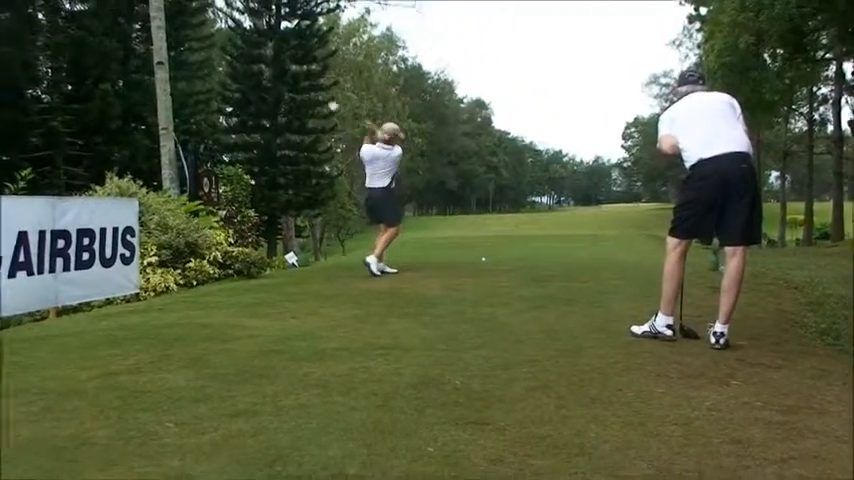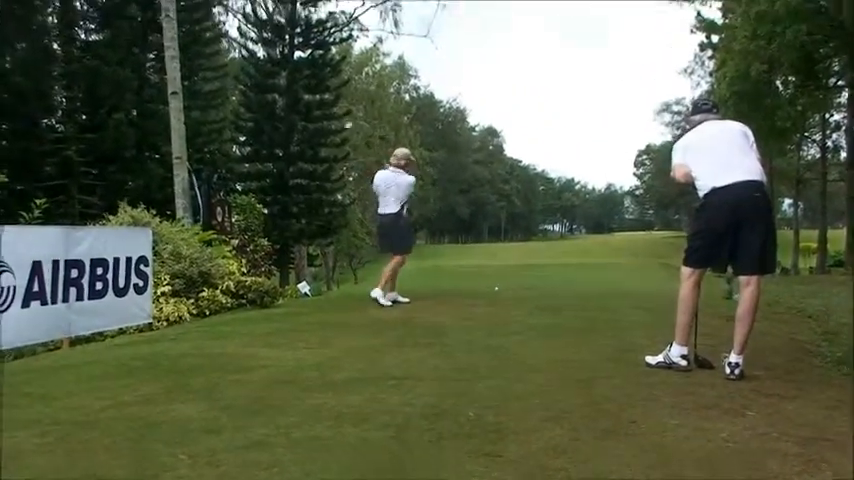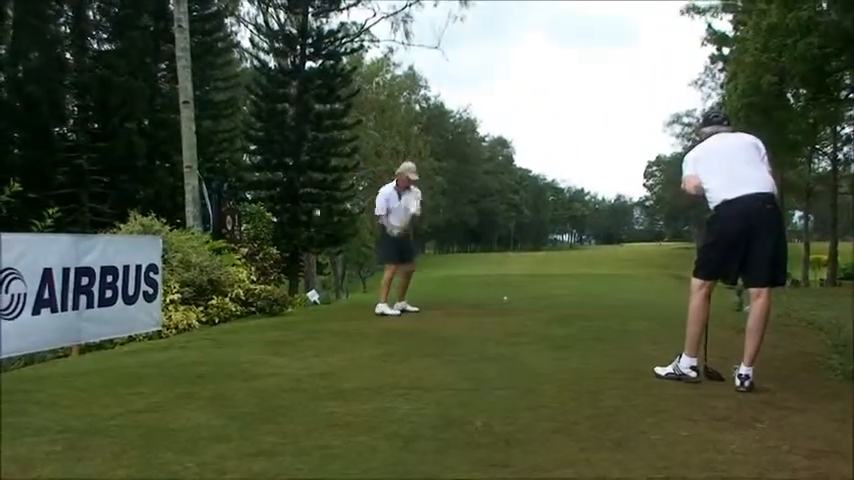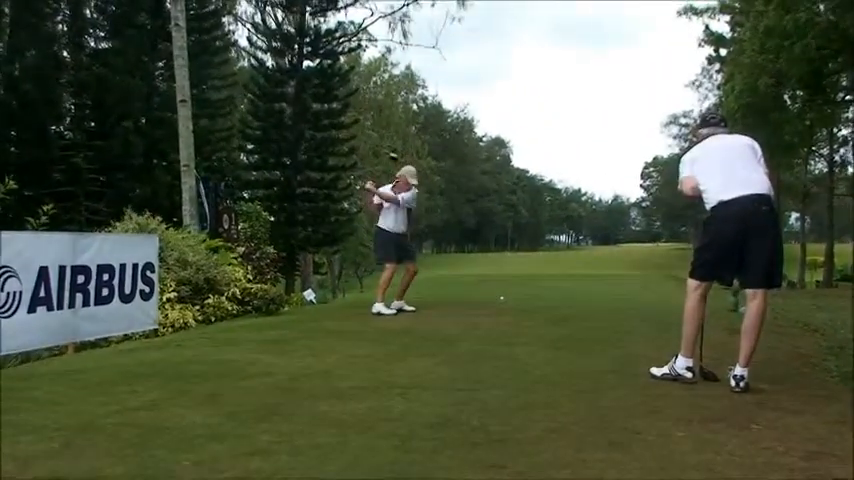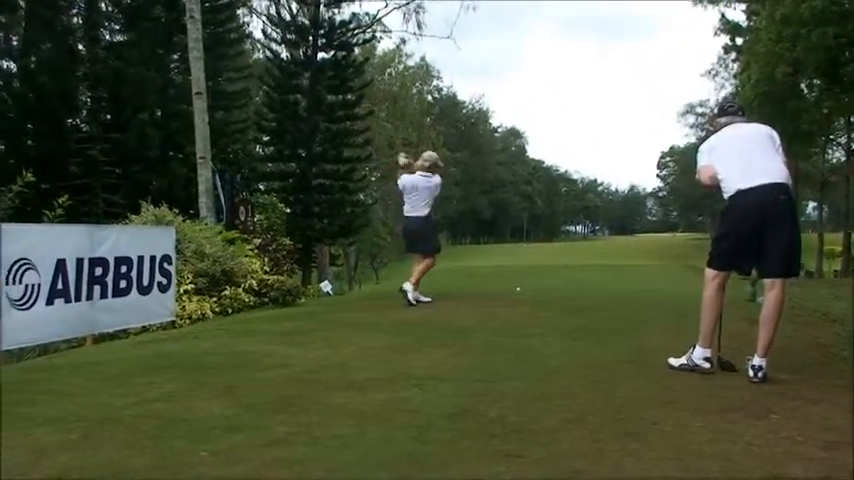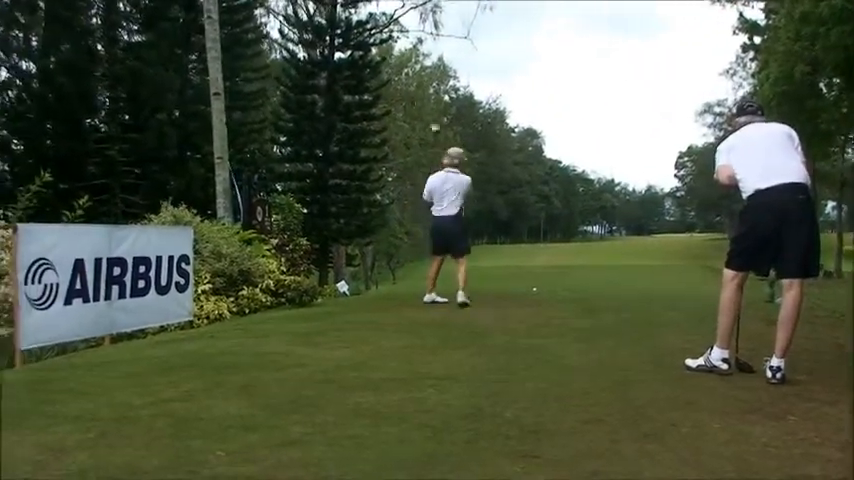
dt=0.5s
person 1, frame 1
left shoulder: (671, 112)
right shoulder: (726, 99)
left elbow: (668, 147)
right elbow: (745, 136)
left hip: (705, 170)
right hip: (741, 166)
left knee: (676, 244)
right knee: (736, 250)
left ankle: (664, 322)
right ankle: (720, 331)
person 1, frame 2
left shoulder: (684, 141)
right shoulder: (739, 127)
left elbow: (681, 175)
right elbow: (759, 164)
left hip: (717, 199)
right hip: (755, 194)
left knee: (690, 273)
right knee: (750, 279)
left ankle: (679, 353)
right ankle: (735, 361)
person 1, frame 3
left shoulder: (695, 153)
right shoulder: (751, 140)
left elbow: (692, 187)
right elbow: (770, 177)
left hip: (729, 211)
right hip: (765, 206)
left knee: (701, 285)
right knee: (761, 291)
left ankle: (688, 364)
right ankle: (745, 373)
person 1, frame 4
left shoulder: (692, 154)
right shoulder: (748, 142)
left elbow: (689, 188)
right elbow: (766, 179)
left hip: (725, 212)
right hip: (762, 208)
left knee: (696, 286)
right knee: (757, 292)
left ankle: (684, 364)
right ankle: (740, 373)
person 1, frame 5
left shoulder: (710, 143)
right shoulder: (766, 130)
left elbow: (707, 177)
right elbow: (784, 168)
left hip: (743, 201)
right hip: (780, 196)
left knee: (715, 275)
right knee: (775, 282)
left ankle: (701, 355)
right ankle: (759, 363)
person 1, frame 6
left shoulder: (729, 142)
right shoulder: (785, 130)
left elbow: (726, 177)
right elbow: (803, 167)
left hip: (762, 201)
right hip: (798, 196)
left knee: (732, 276)
right knee: (793, 282)
left ankle: (719, 356)
right ankle: (777, 364)
person 2, frame 1
left shoulder: (368, 150)
right shoulder: (397, 153)
left wrist: (371, 133)
right wrist: (375, 131)
left hip: (371, 193)
right hip: (386, 194)
left knee: (383, 228)
right knee: (393, 229)
left ankle: (379, 264)
right ankle: (373, 258)
person 2, frame 2
left shoulder: (380, 175)
right shoulder: (409, 181)
left hip: (383, 219)
right hip: (397, 221)
left knee: (395, 257)
right knee: (399, 258)
left ankle: (391, 293)
right ankle: (378, 290)
person 2, frame 3
left shoulder: (415, 192)
right shoulder: (385, 191)
left elbow: (413, 213)
right elbow: (380, 215)
left wrist: (402, 228)
right wrist: (390, 228)
left hip: (404, 235)
right hip: (387, 234)
left knee: (408, 269)
right knee: (391, 268)
left ankle: (400, 303)
right ankle: (381, 305)
person 2, frame 4
left shoulder: (412, 193)
right shoulder: (383, 190)
left elbow: (394, 199)
right elbow: (375, 208)
left wrist: (374, 191)
right wrist: (372, 190)
left hip: (402, 236)
right hip: (385, 234)
left knee: (412, 269)
right knee: (390, 268)
left ankle: (398, 302)
right ankle: (378, 304)
person 2, frame 5
left shoulder: (407, 179)
right shoulder: (436, 181)
left elbow: (400, 181)
left wrist: (404, 166)
right wrist: (410, 165)
left hip: (408, 222)
right hip: (424, 223)
left knee: (419, 258)
right knee: (429, 259)
left ankle: (415, 294)
right ankle: (409, 285)
person 2, frame 6
left shoulder: (434, 178)
right shoulder: (466, 180)
left elbow: (427, 198)
left hip: (437, 222)
right hip: (454, 222)
left knee: (437, 259)
right knee: (461, 260)
left ankle: (429, 294)
right ankle: (461, 294)
